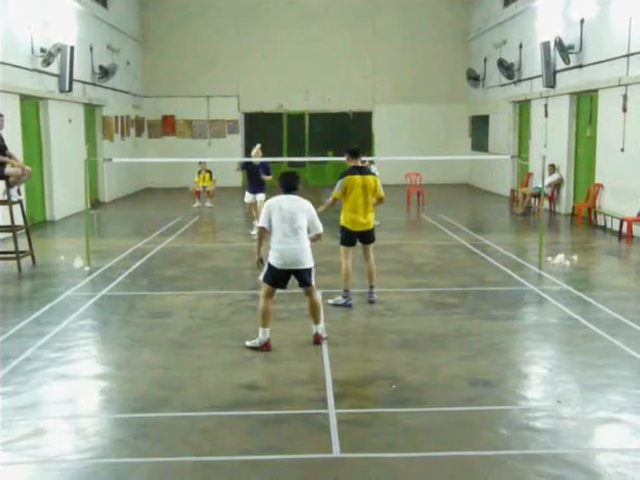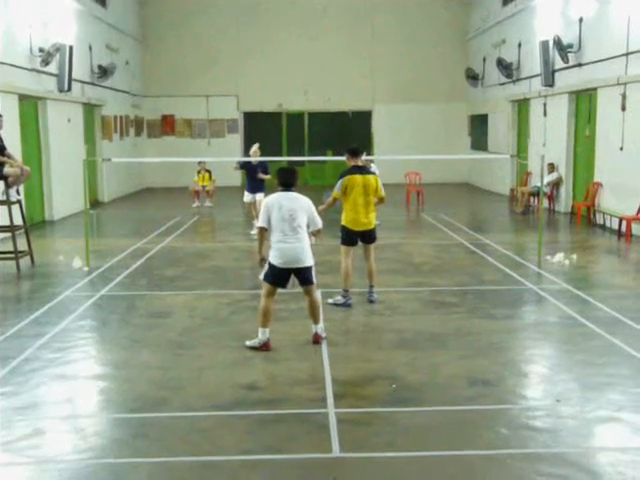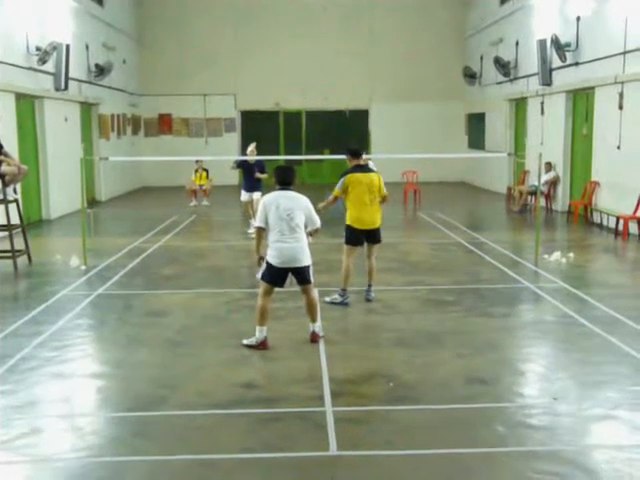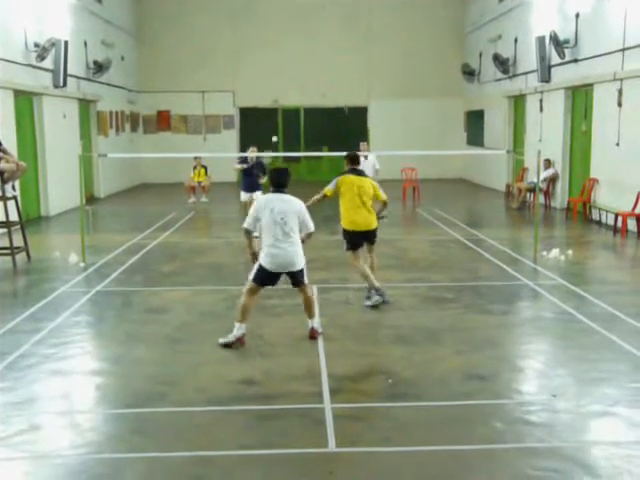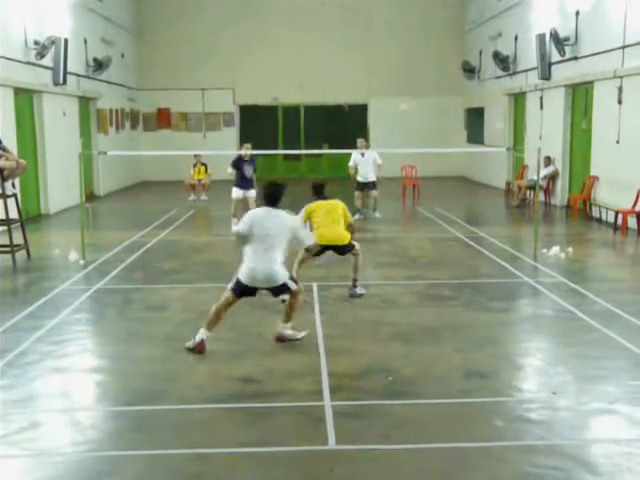
dt=0.7s
person 1, frame 1
left shoulder: (271, 203)
right shoulder: (306, 204)
left elbow: (262, 230)
right elbow: (318, 234)
left wrist: (259, 253)
left hip: (279, 257)
right hip: (302, 256)
left knee: (266, 295)
right knee: (311, 292)
left ankle: (263, 339)
right ankle: (319, 333)
person 1, frame 2
left shoulder: (270, 200)
right shoulder: (305, 201)
left elbow: (262, 229)
right elbow: (317, 228)
left wrist: (260, 252)
left hip: (279, 255)
right hip: (302, 254)
left knee: (267, 295)
right knee: (311, 292)
left ankle: (263, 339)
right ankle: (318, 332)
person 1, frame 3
left shoulder: (267, 199)
right shoulder: (303, 200)
left elbow: (260, 228)
right elbow: (316, 227)
left wrist: (258, 251)
left hip: (276, 255)
right hip: (300, 254)
left knee: (264, 294)
right knee: (309, 291)
left ankle: (260, 337)
right ankle: (315, 331)
person 1, frame 4
left shoulder: (261, 202)
right shoulder: (297, 203)
left elbow: (248, 229)
right elbow: (309, 232)
left wrist: (251, 248)
left hip: (270, 257)
right hip: (294, 257)
left knee: (249, 292)
right knee: (305, 290)
left ankle: (238, 335)
right ankle: (314, 327)
person 1, frame 5
left shoulder: (254, 214)
right shoulder: (291, 220)
left elbow: (239, 233)
right elbow: (310, 244)
left hip: (250, 273)
right hip: (273, 272)
left knee: (225, 302)
right knee: (296, 292)
left ankle: (201, 339)
right ankle: (284, 330)
person 2, frame 1
left shoulder: (346, 176)
right shoulder: (372, 176)
left elbow: (334, 199)
right elbow: (381, 199)
left wrist: (322, 209)
left hip: (349, 223)
right hip: (367, 222)
left knee: (346, 258)
right knee: (369, 257)
left ankle: (346, 296)
right ankle: (372, 293)
person 2, frame 2
left shoulder: (346, 176)
right shoulder: (373, 176)
left elbow: (334, 199)
right elbow: (382, 199)
left wrist: (322, 208)
left hip: (350, 223)
right hip: (369, 222)
left knee: (346, 258)
right knee: (369, 257)
left ankle: (345, 296)
right ankle: (372, 292)
person 2, frame 3
left shoulder: (348, 176)
right shoulder: (376, 175)
left elbow: (334, 197)
right elbow: (384, 197)
left wrist: (322, 206)
left hip: (356, 222)
right hip: (374, 222)
left knee: (347, 257)
right knee: (371, 256)
left ankle: (343, 294)
right ankle: (369, 291)
person 2, frame 4
left shoulder: (342, 179)
right shoulder: (370, 181)
left elbow: (323, 195)
right elbow: (384, 202)
left wrist: (307, 204)
right wrist: (376, 215)
left hip: (351, 225)
right hip: (370, 223)
left knee: (356, 261)
right knee: (371, 253)
left ankle: (379, 293)
right ankle: (372, 289)
person 2, frame 5
left shoulder: (310, 207)
right shoulder: (339, 204)
right elbow: (351, 225)
left hip: (319, 240)
right hip: (340, 240)
left knee: (299, 261)
right knee: (357, 250)
right ankle: (354, 287)
